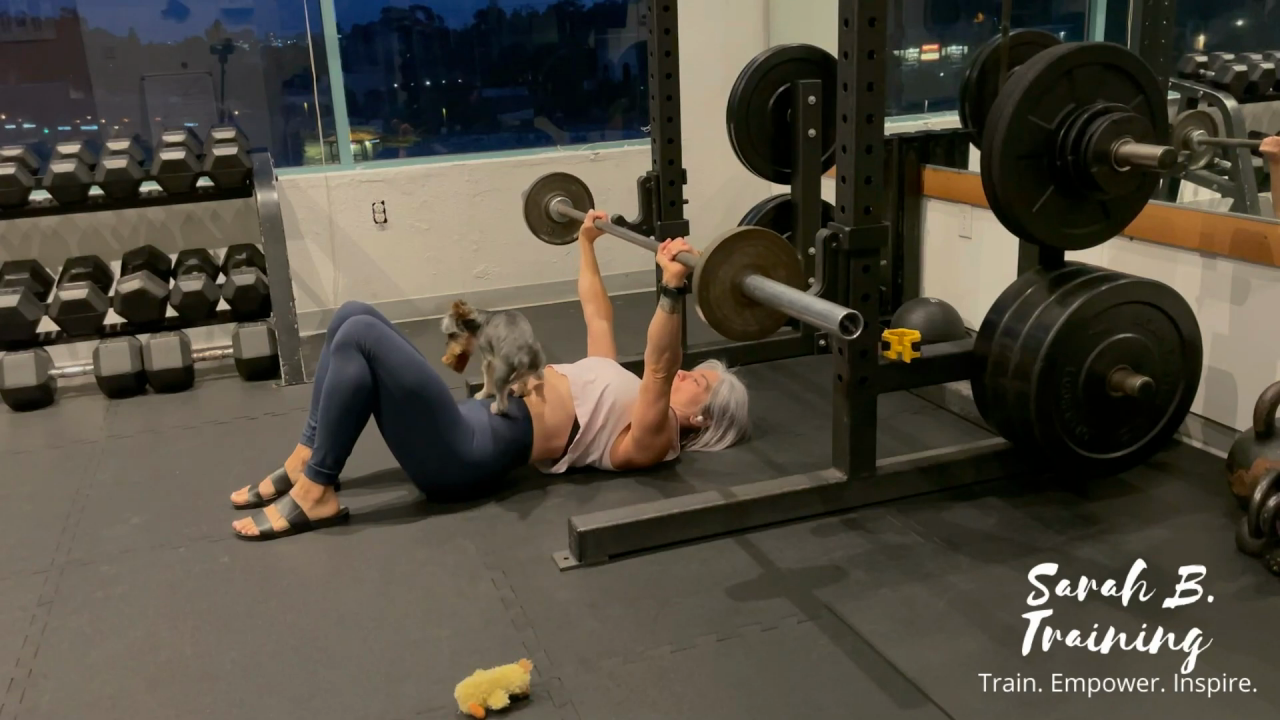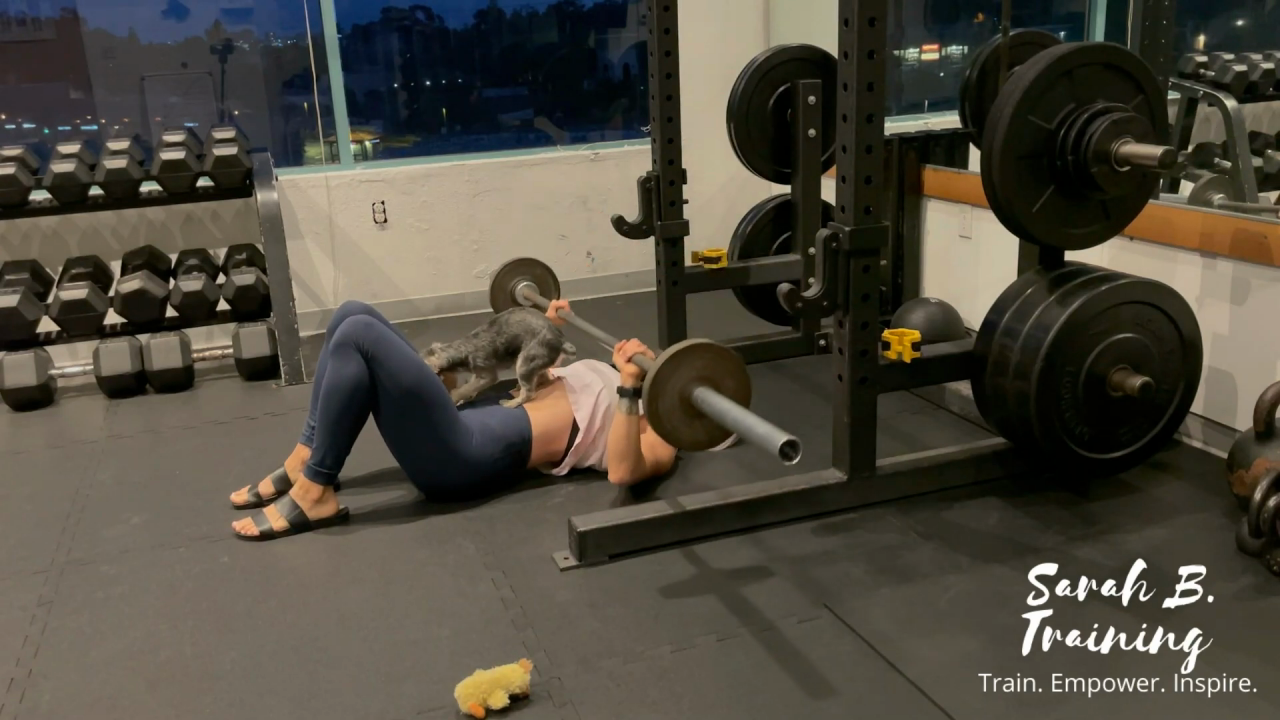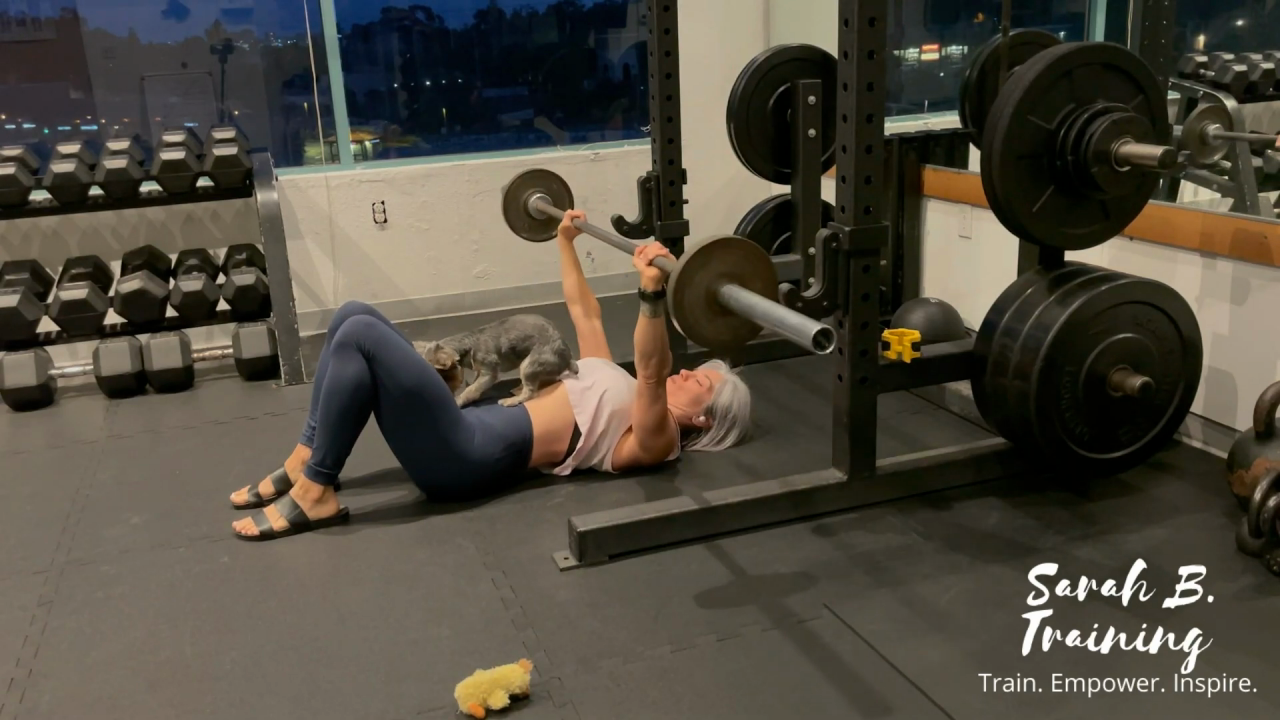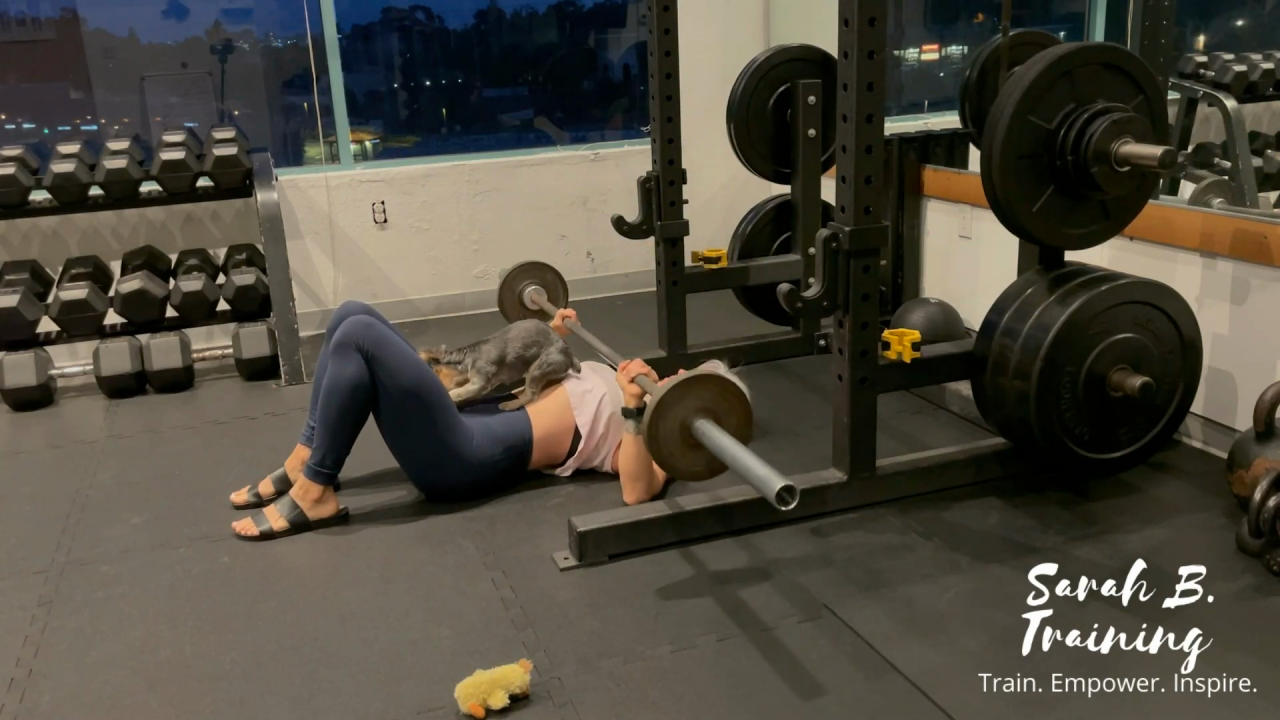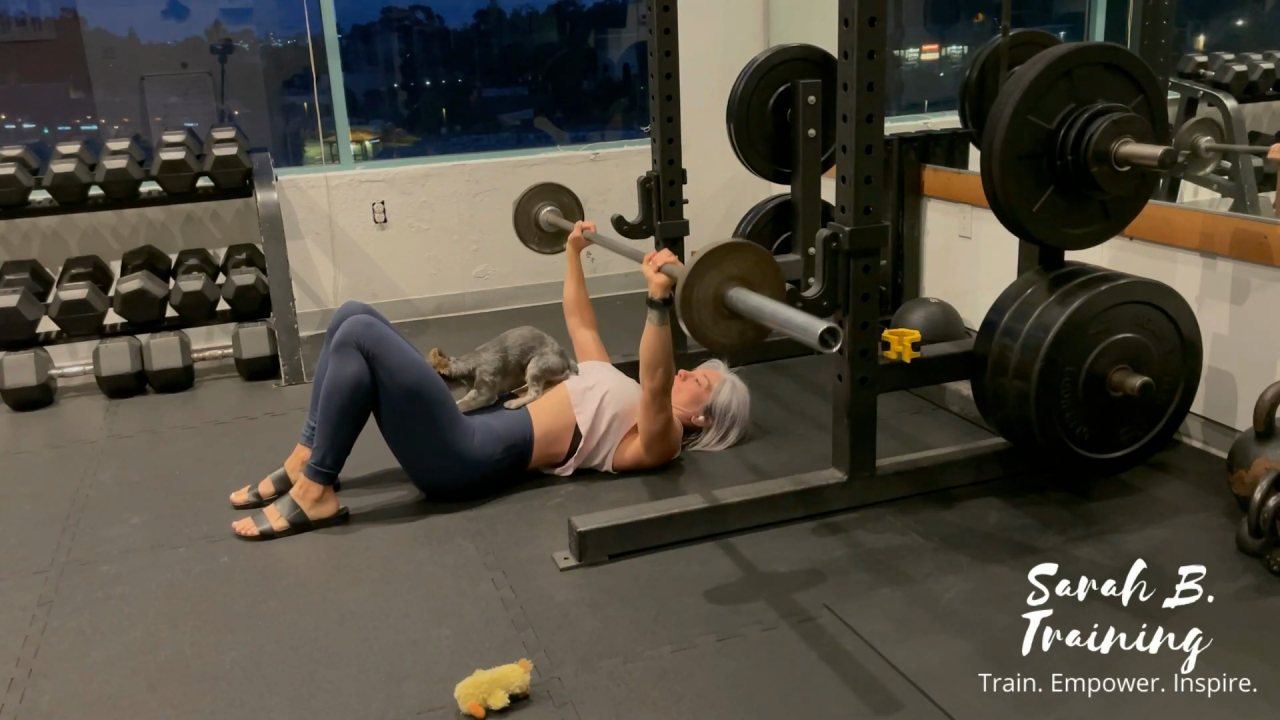
dt=1s
person 1, frame 1
left shoulder: (651, 438)
right shoulder: (622, 389)
left elbow: (660, 368)
right elbow: (598, 316)
left wrist: (672, 288)
right wrist: (586, 243)
left hip: (467, 454)
right hip: (467, 421)
left knee: (360, 335)
right knee: (354, 315)
left ankle: (315, 494)
right ankle: (303, 463)
person 1, frame 2
left shoulder: (656, 443)
right shoulder: (632, 415)
left elbow: (622, 473)
left wrist: (629, 388)
left hip: (464, 456)
right hip: (462, 423)
left knee: (357, 335)
right knee: (353, 316)
left ankle: (313, 495)
right ankle: (301, 465)
person 1, frame 3
left shoulder: (656, 437)
right shoulder: (621, 391)
left elbow: (651, 372)
right elbow: (584, 311)
left wrist: (652, 293)
right wrist: (565, 242)
left hip: (469, 457)
right hip: (471, 424)
left knee: (360, 336)
right knee: (354, 315)
left ankle: (315, 495)
right ankle: (302, 465)
person 1, frame 4
right shoulder: (627, 385)
left elbow: (637, 492)
left wrist: (635, 407)
right wrist: (556, 338)
left hip: (467, 458)
right hip: (473, 421)
left knee: (359, 333)
right knee: (353, 314)
left ankle: (315, 495)
right ankle: (303, 464)
person 1, frame 5
left shoulder: (659, 439)
right shoulder: (622, 396)
left elbow: (655, 382)
right elbow: (580, 322)
left wrist: (661, 300)
right wrist: (573, 252)
left hip: (467, 457)
right hip: (471, 421)
left knee: (359, 333)
right knee: (352, 316)
left ankle: (315, 494)
right ankle: (302, 463)
